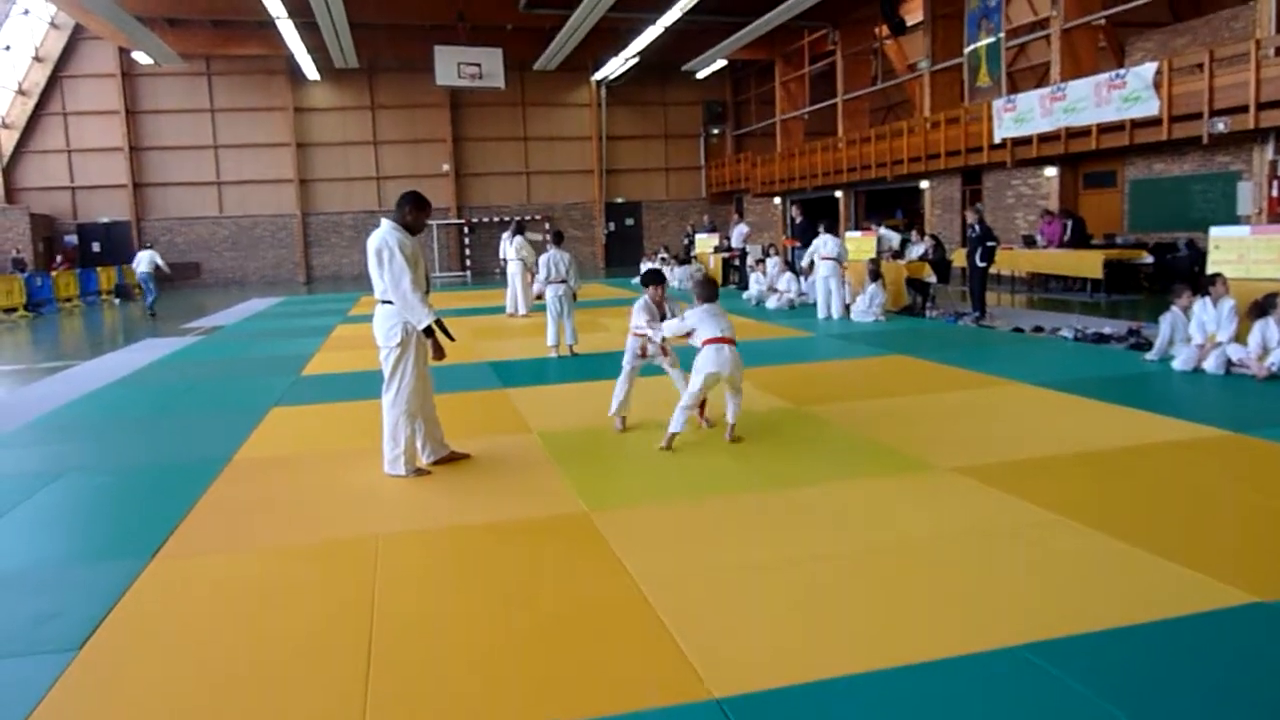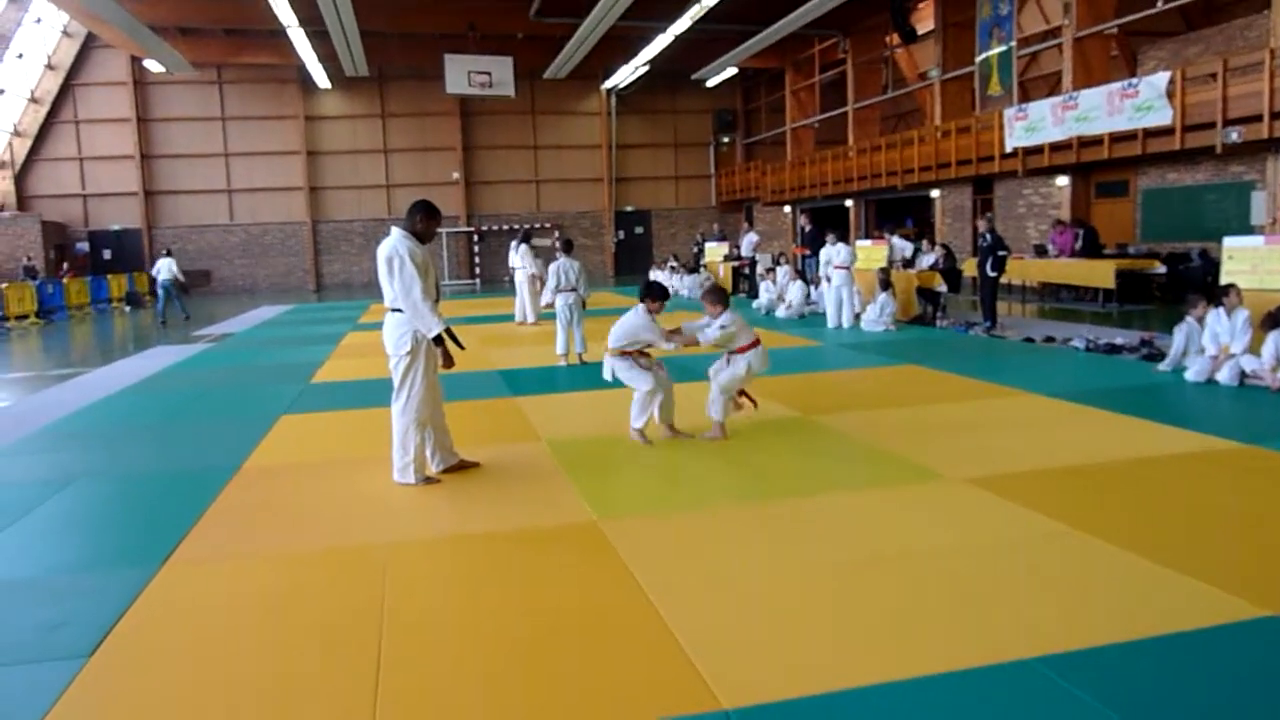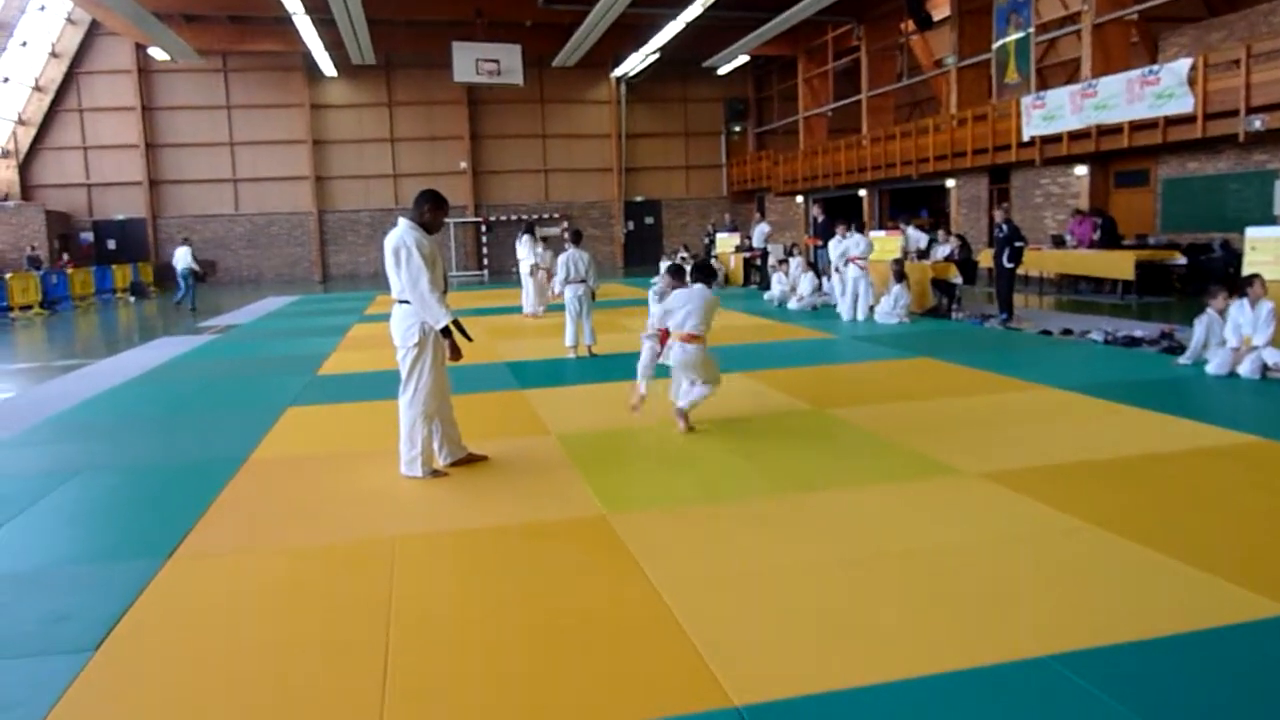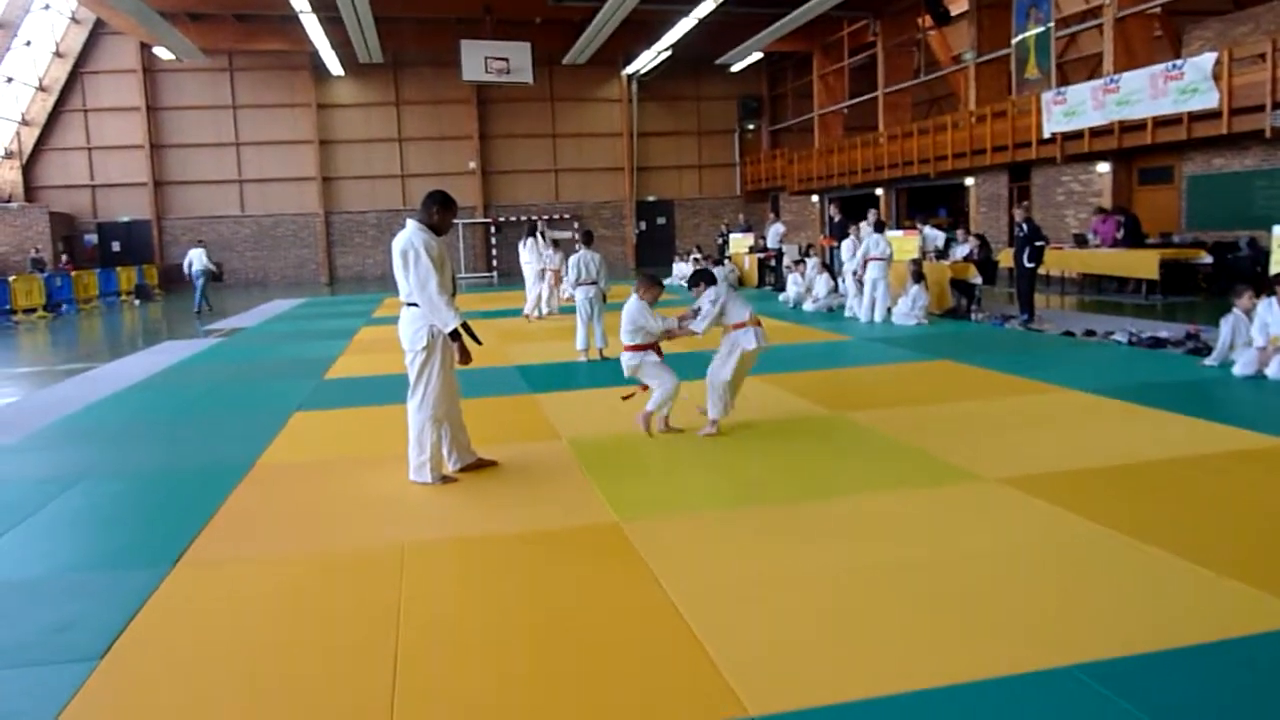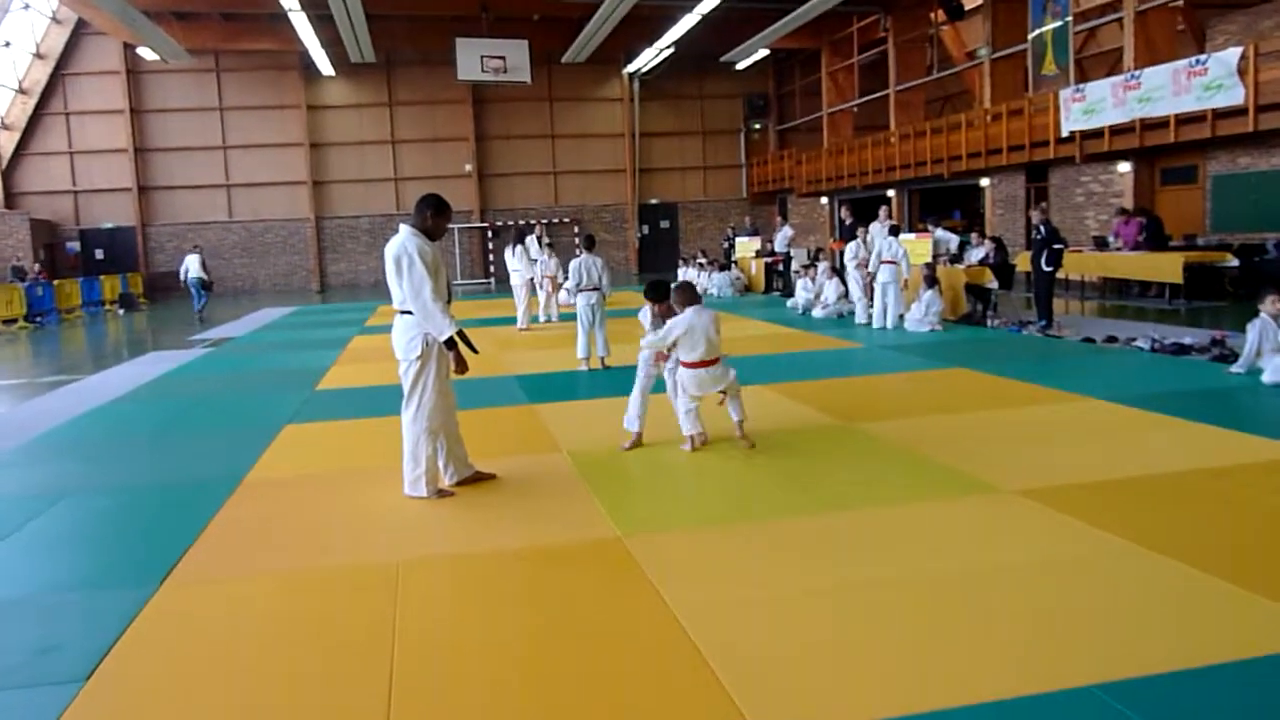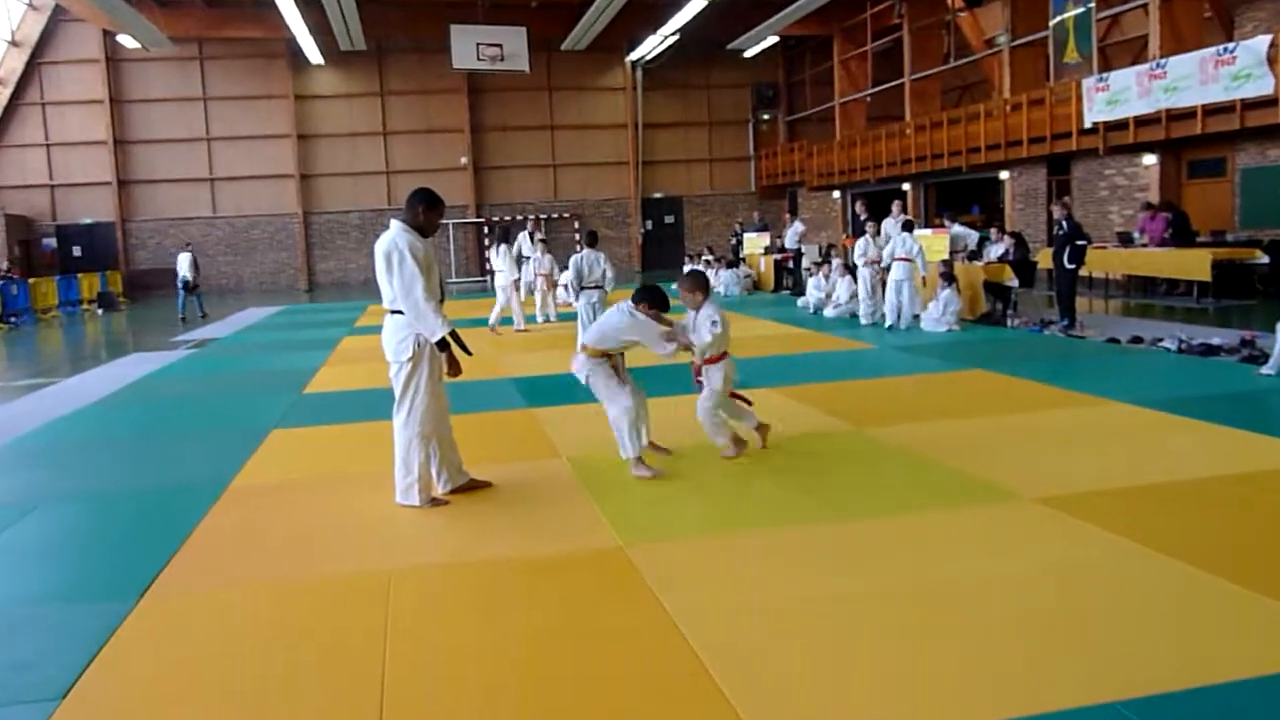
dt=0.3s
person 1, frame 1
left shoulder: (395, 237)
right shoulder: (390, 239)
right elbow: (405, 290)
left wrist: (428, 326)
right wrist: (431, 333)
left hip: (406, 321)
right hip: (400, 323)
left knee: (420, 391)
right knee: (402, 394)
left ankle: (435, 451)
right ankle: (399, 462)
person 1, frame 2
left shoulder: (404, 245)
right shoulder: (401, 248)
right elbow: (415, 299)
left wrist: (437, 336)
right wrist: (440, 342)
left hip: (416, 329)
right hip: (409, 331)
left knee: (430, 399)
right knee: (411, 402)
left ankle: (444, 459)
right ankle: (408, 471)
person 1, frame 3
left shoulder: (412, 236)
right shoulder: (409, 239)
right elbow: (423, 291)
left wrist: (444, 329)
right wrist: (448, 334)
left hip: (423, 321)
right hip: (417, 323)
left knee: (437, 392)
right knee: (419, 395)
left ankle: (452, 453)
right ankle: (415, 464)
person 1, frame 4
left shoulder: (420, 238)
right shoulder: (417, 241)
right elbow: (431, 294)
left wrist: (453, 331)
right wrist: (457, 337)
left hip: (431, 324)
right hip: (426, 326)
left knee: (446, 396)
right knee: (428, 399)
left ankle: (461, 458)
right ankle: (425, 469)
person 1, frame 5
left shoulder: (413, 243)
right shoulder: (410, 246)
right elbow: (426, 300)
left wrist: (449, 340)
right wrist: (453, 345)
left hip: (426, 333)
right hip: (420, 335)
left knee: (442, 407)
right knee: (423, 411)
left ankle: (458, 471)
right ankle: (421, 483)
person 1, frame 6
left shoulder: (404, 240)
right shoulder: (401, 243)
right elbow: (417, 300)
left wrist: (441, 341)
right wrist: (446, 347)
left hip: (418, 334)
right hip: (411, 336)
left knee: (434, 411)
right knee: (415, 415)
left ankle: (452, 478)
right ankle: (413, 491)
